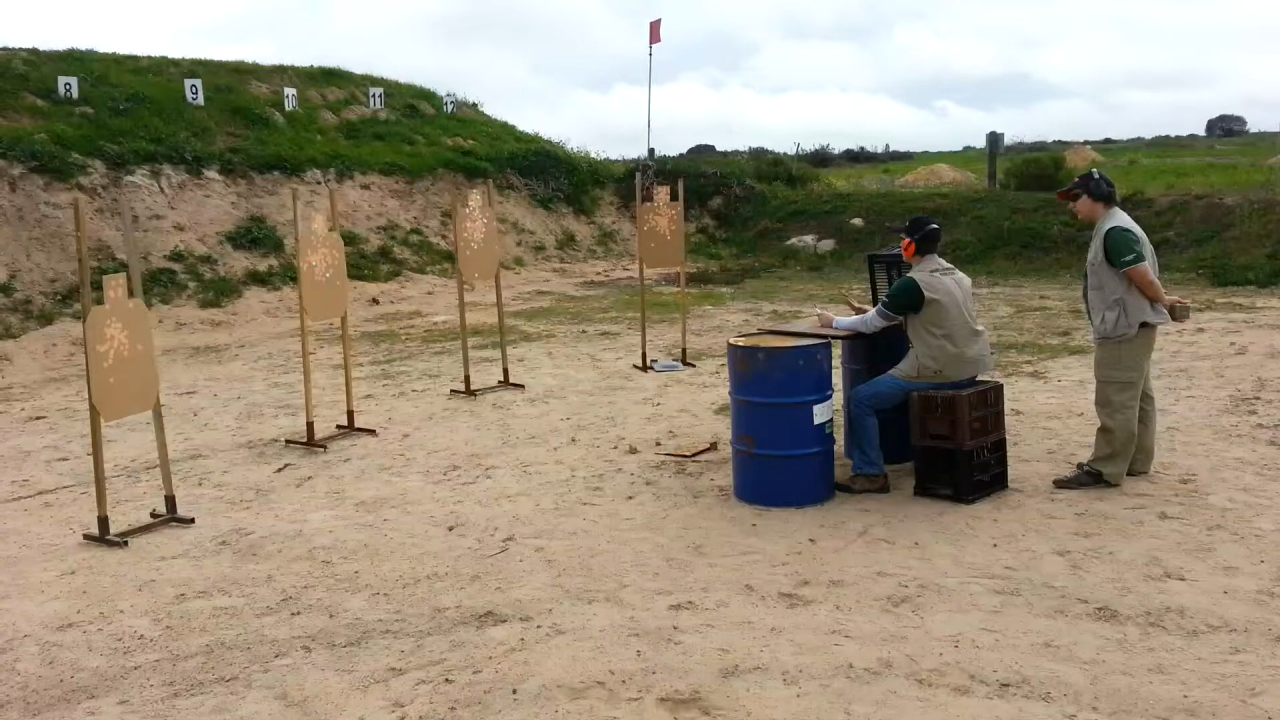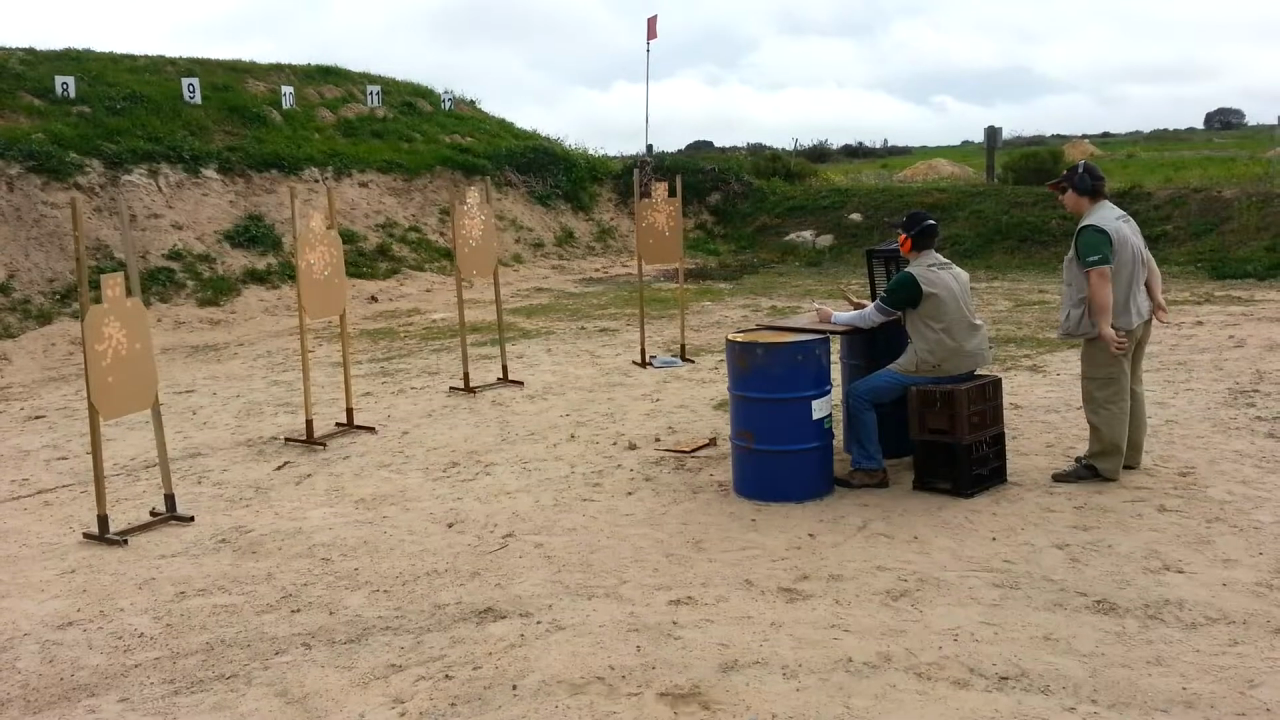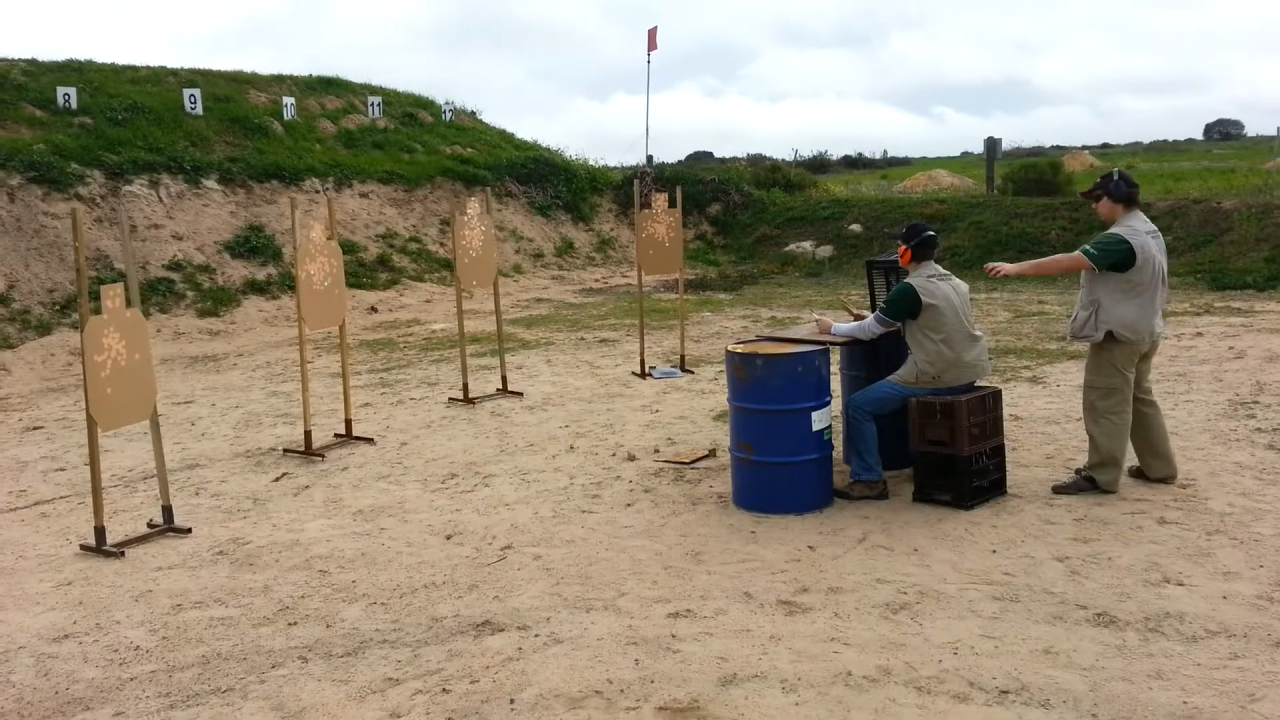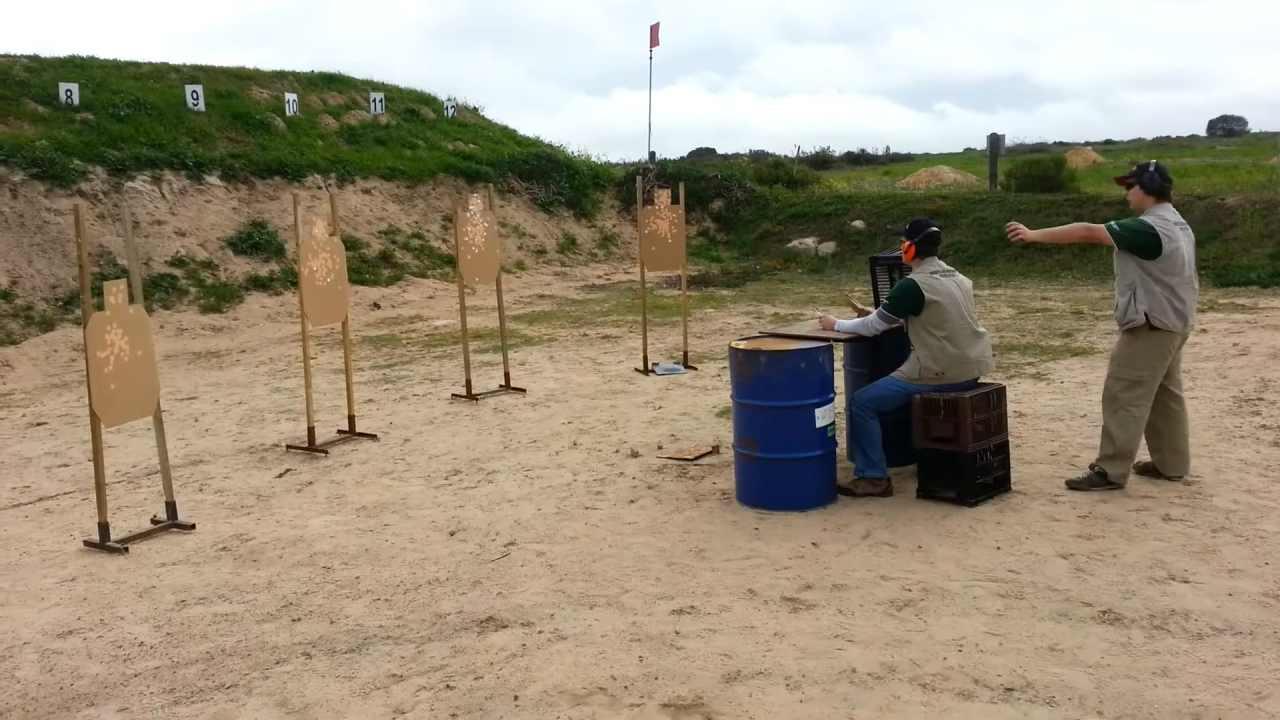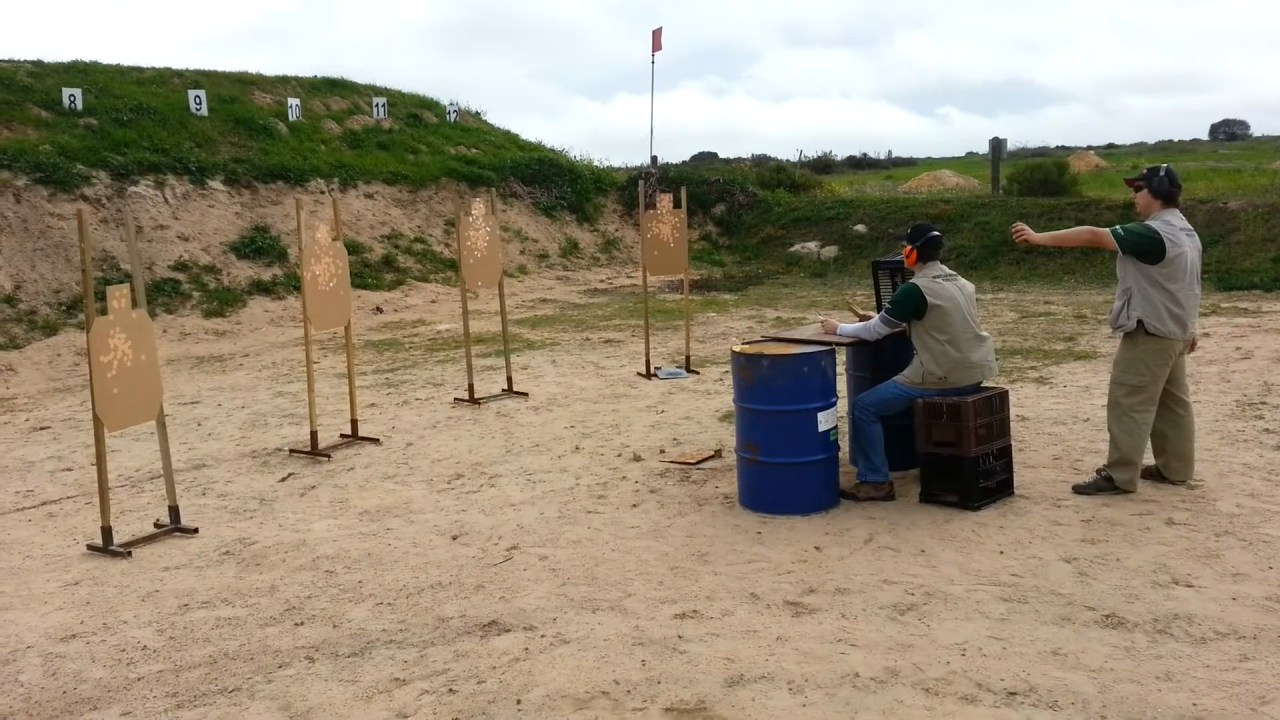
dt=0.4s
person 1, frame 1
left shoulder: (1115, 232)
right shoulder: (1111, 228)
left elbow: (1143, 277)
right elbow: (1141, 277)
left wrist: (1163, 300)
right wrist: (1163, 300)
left hip: (1125, 327)
right hip: (1127, 326)
left knee: (1116, 400)
right knee: (1136, 395)
left ankle: (1105, 469)
right ankle: (1136, 461)
person 1, frame 2
left shoulder: (1092, 229)
right shoulder: (1121, 218)
left elbow: (1100, 280)
right elbow: (1149, 264)
left wrist: (1104, 326)
right wrist: (1156, 298)
left hip: (1112, 326)
right hip: (1133, 319)
left knee: (1105, 394)
right knee: (1127, 389)
left ankle: (1102, 463)
right ankle: (1127, 454)
person 1, frame 3
left shoulder: (1121, 238)
right shoulder: (1151, 232)
left elbow: (1070, 261)
right elbow: (1158, 282)
left wrist: (1016, 268)
right wrist: (1153, 316)
left hip: (1118, 333)
right hip: (1145, 331)
left knee: (1106, 404)
right knee: (1140, 399)
left ankle: (1101, 475)
right ankle: (1160, 467)
person 1, frame 4
left shoulder: (1147, 228)
right shoulder: (1177, 225)
left elbow: (1088, 232)
left wrist: (1034, 234)
left hip: (1151, 327)
right hip: (1171, 324)
left knee: (1125, 396)
right knee: (1166, 394)
left ankle: (1111, 469)
right ankle: (1171, 462)
person 1, frame 5
left shoulder: (1153, 233)
right shoulder: (1184, 231)
left elbow: (1093, 236)
left wrist: (1039, 238)
right wrist: (1188, 328)
left hip: (1151, 332)
right hip: (1174, 329)
left knee: (1130, 402)
right knee: (1172, 400)
left ankle: (1120, 475)
right ankle: (1175, 466)
person 2, frame 1
left shoulder: (912, 283)
right shoulder: (956, 276)
left elbow: (871, 325)
left wrist: (834, 321)
right wrist: (876, 312)
left hip: (939, 371)
right hip: (969, 367)
left knee: (860, 399)
left ankle: (870, 474)
person 2, frame 2
left shoulder: (910, 278)
right shoulder: (953, 271)
left elbow: (870, 320)
left wrist: (833, 316)
right wrist: (877, 307)
left hip: (937, 365)
right hip: (968, 361)
left knee: (858, 395)
left ankle: (870, 469)
person 2, frame 3
left shoulder: (909, 289)
right shoulder: (954, 282)
left elbow: (870, 331)
left wrist: (833, 327)
right wrist: (876, 319)
left hip: (937, 377)
right hip: (968, 373)
left knee: (857, 406)
left ankle: (869, 480)
person 2, frame 4
left shoulder: (912, 285)
right shoulder: (957, 278)
left elbow: (873, 327)
left wrist: (836, 324)
right wrist: (879, 314)
left hip: (940, 373)
right hip: (971, 369)
left knee: (862, 403)
left ankle: (873, 478)
person 2, frame 5
left shoulder: (915, 290)
right shoulder: (960, 283)
left elbow: (875, 332)
left wrist: (838, 328)
right wrist: (881, 319)
left hip: (942, 378)
right hip: (974, 373)
left knee: (864, 407)
left ankle: (876, 482)
